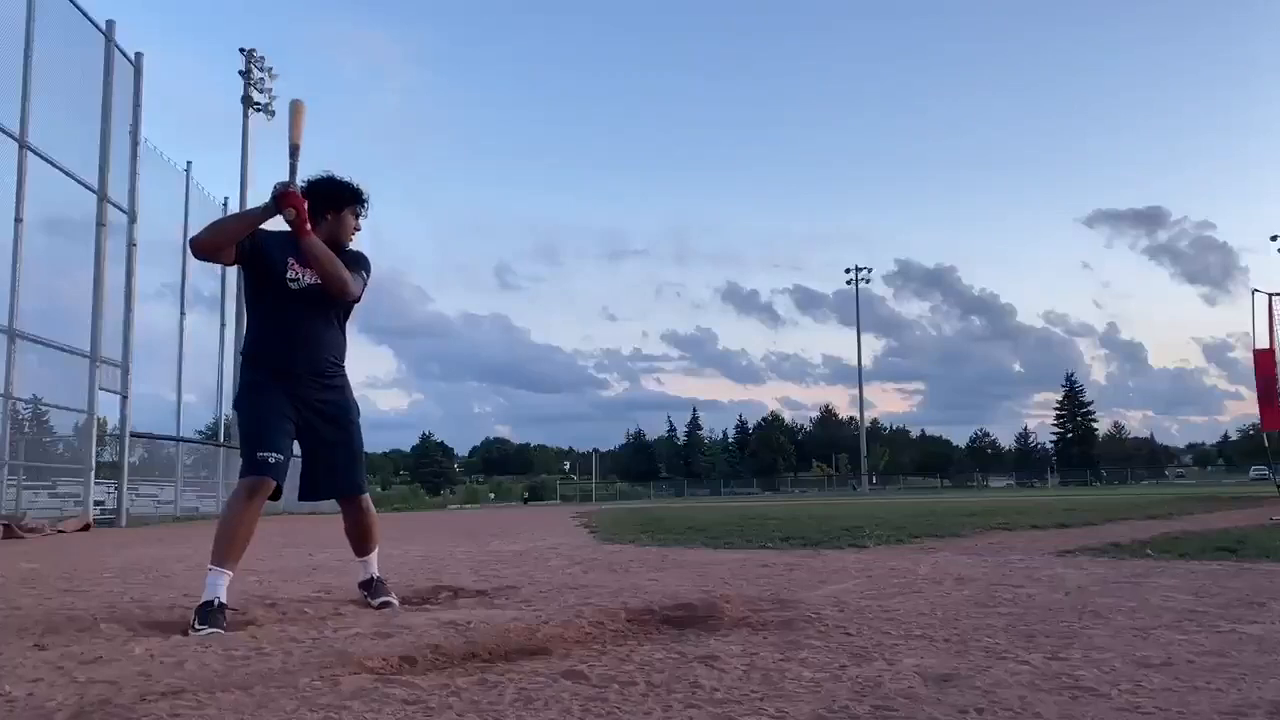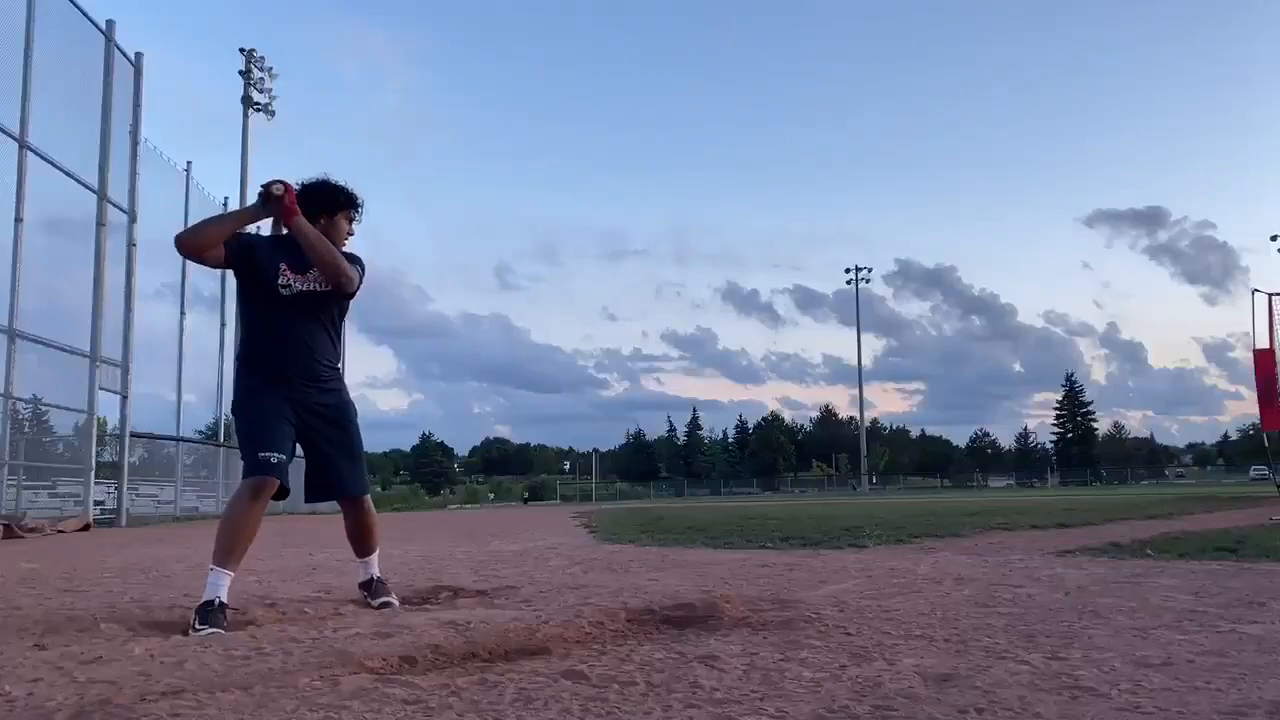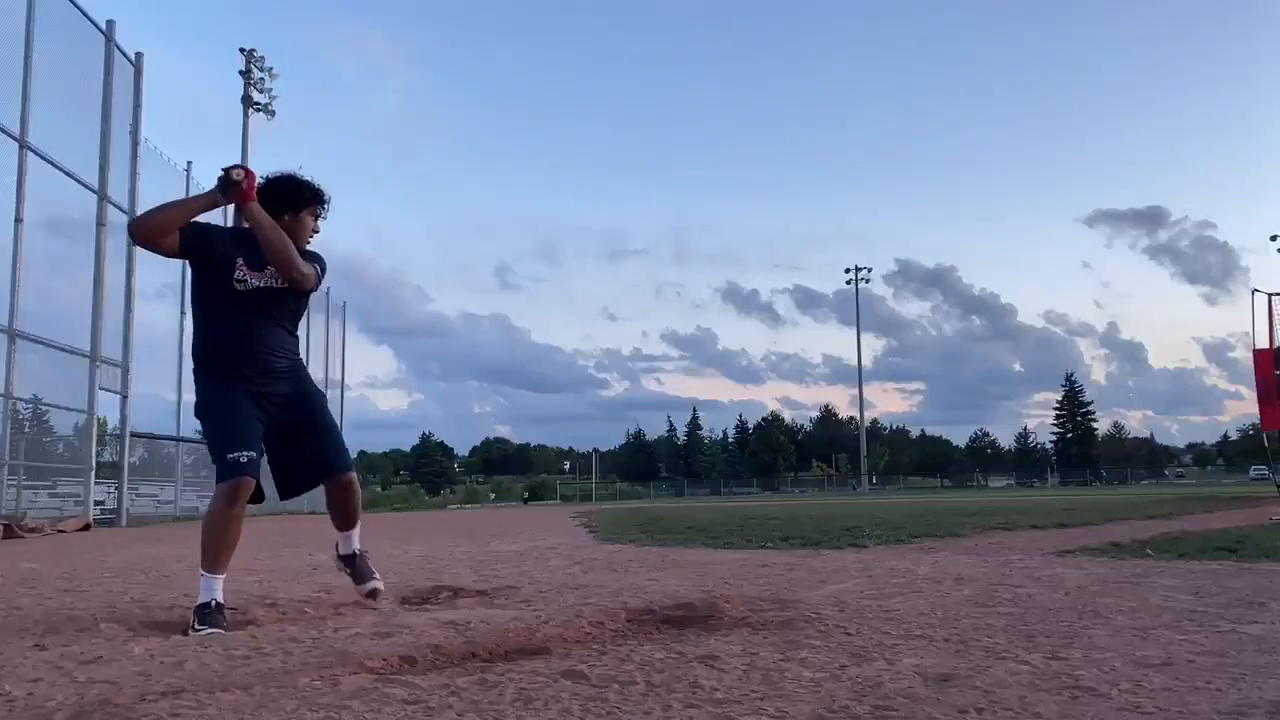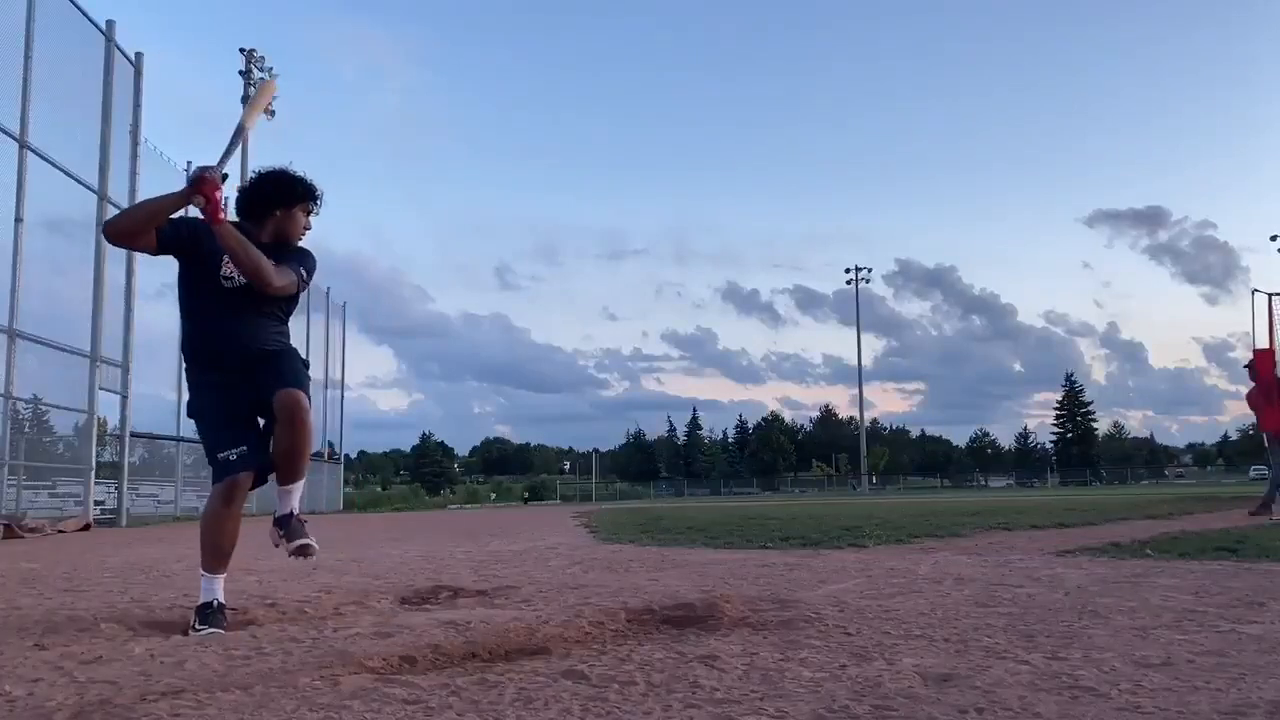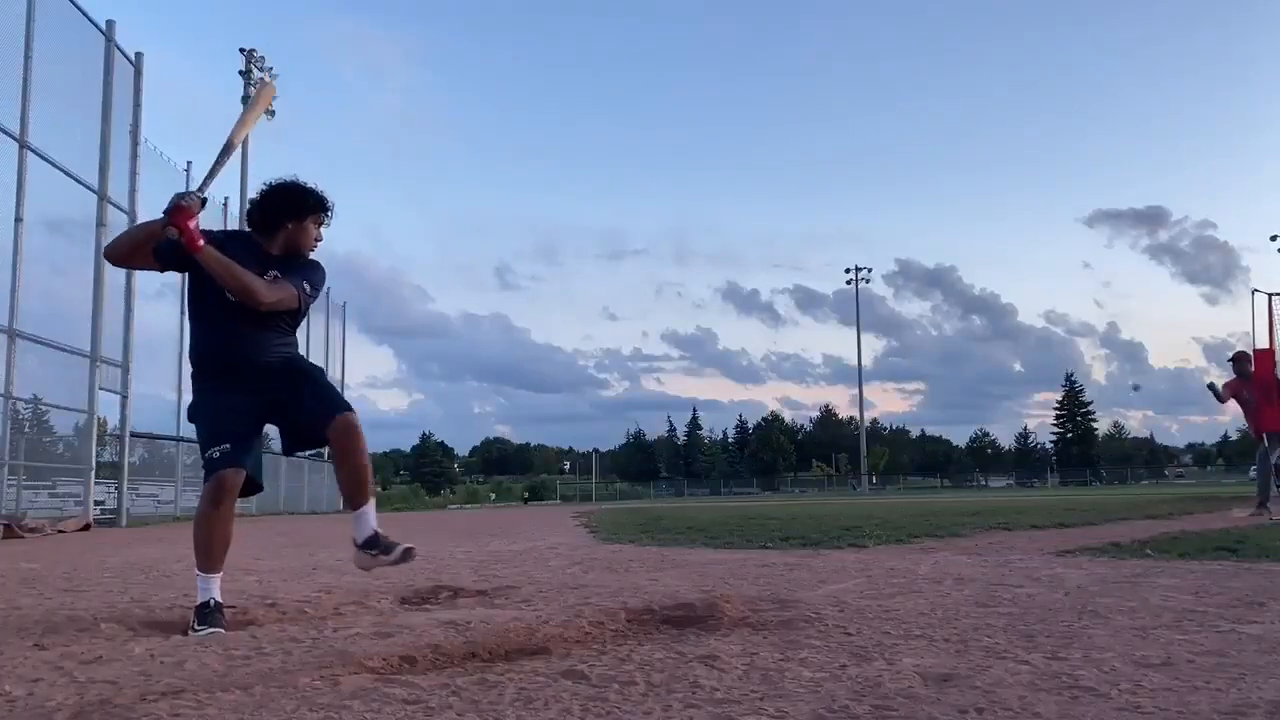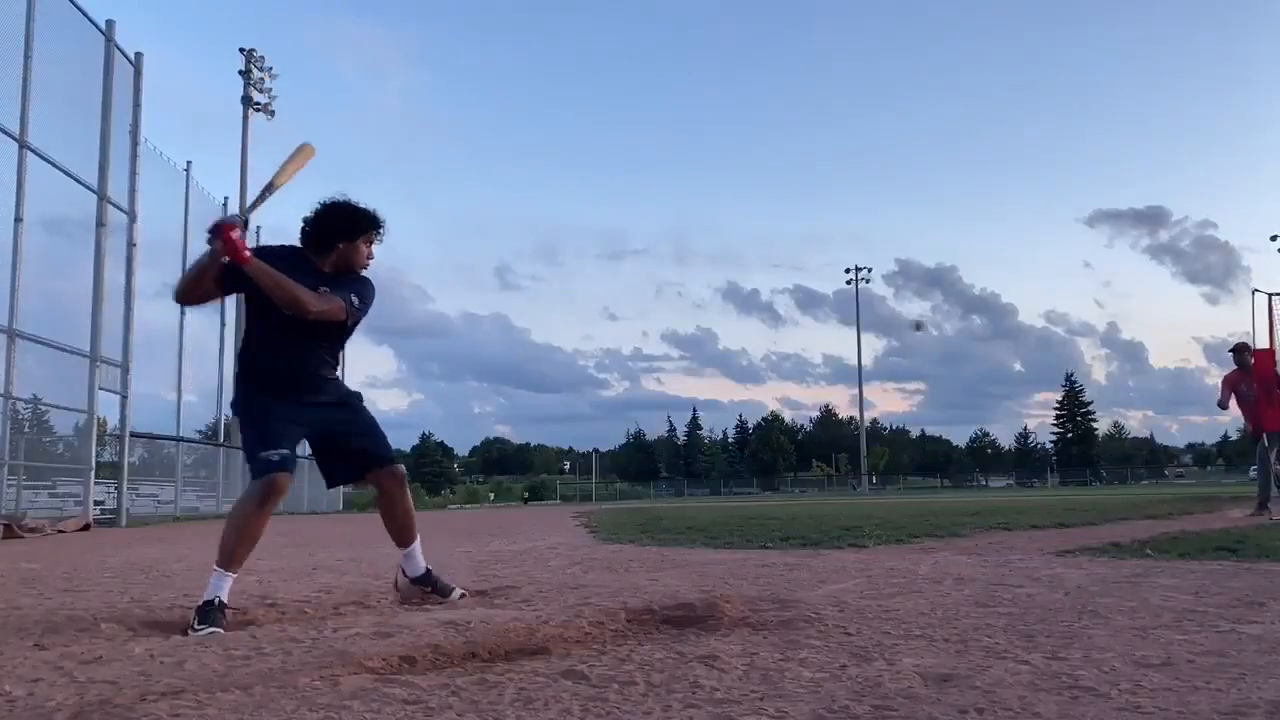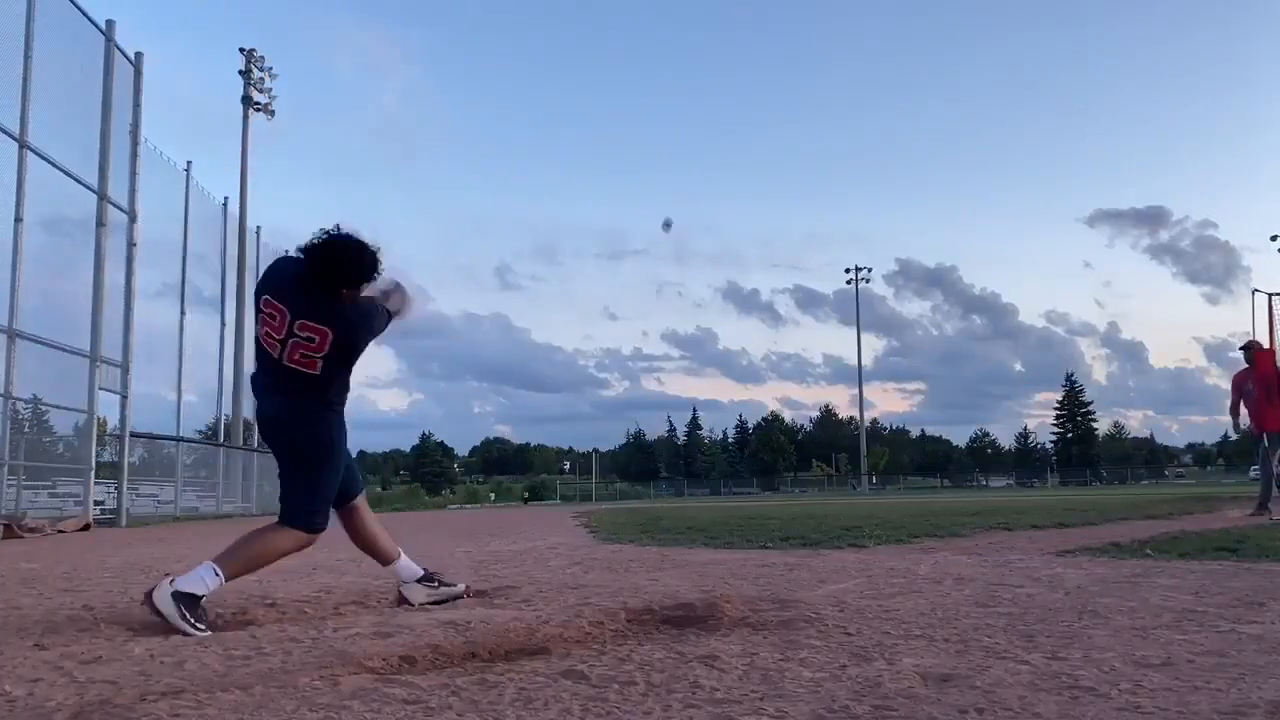
dt=0.3s
person 1, frame 1
left shoulder: (354, 260)
right shoulder: (266, 245)
left elbow: (346, 289)
right elbow: (201, 245)
left wrist: (303, 229)
right wrist: (268, 210)
left hip: (328, 389)
right hip: (268, 385)
left knee: (353, 490)
right knee: (257, 481)
left ankle: (370, 577)
right ankle: (213, 598)
person 1, frame 2
left shoulder: (349, 264)
right shoulder: (257, 250)
left elbow: (342, 278)
right elbow: (188, 244)
left wrist: (293, 216)
right wrist: (259, 210)
left hip: (325, 392)
right hip: (264, 389)
left knee: (355, 492)
right knee: (261, 481)
left ankle: (370, 578)
right ankle: (214, 597)
person 1, frame 3
left shoulder: (311, 262)
right shoulder: (214, 242)
left elbow: (295, 272)
right elbow: (141, 231)
left wrist: (250, 203)
right wrist: (217, 196)
left hip: (288, 382)
right hip: (226, 386)
left knee: (343, 476)
right knee: (238, 483)
left ankle: (349, 549)
right ankle: (209, 600)
person 1, frame 4
left shoulder: (299, 260)
right shoulder: (198, 236)
left elbow: (270, 281)
right elbow: (116, 231)
left wrist: (216, 216)
right wrist: (187, 196)
left hip: (270, 362)
right hip: (215, 377)
left knee: (293, 403)
right knee: (234, 480)
left ankle: (287, 513)
right ankle: (210, 599)
person 1, frame 5
left shoulder: (308, 272)
right shoulder: (214, 243)
left elbow: (258, 298)
right elbow: (117, 255)
left wrist: (195, 244)
right wrist: (169, 223)
left hip: (284, 374)
right hip: (220, 386)
left knee: (345, 427)
right knee: (224, 480)
left ankle: (369, 539)
right ankle: (208, 600)
person 1, frame 6
left shoulder: (358, 288)
right shoulder: (270, 261)
left elbow: (310, 306)
right elbow: (185, 295)
left wrist: (242, 257)
right wrist: (221, 252)
left hip: (327, 397)
right hip: (268, 398)
left knee: (391, 475)
right knee: (272, 484)
left ankle: (415, 573)
right ankle: (215, 597)
person 1, frame 7
left shoulder: (282, 273)
right shoulder: (361, 317)
right elbow: (391, 305)
right wrist: (395, 297)
left hip: (274, 412)
right hip: (314, 425)
left knee: (351, 498)
right knee: (301, 526)
left ankle: (414, 579)
right ankle: (184, 587)
